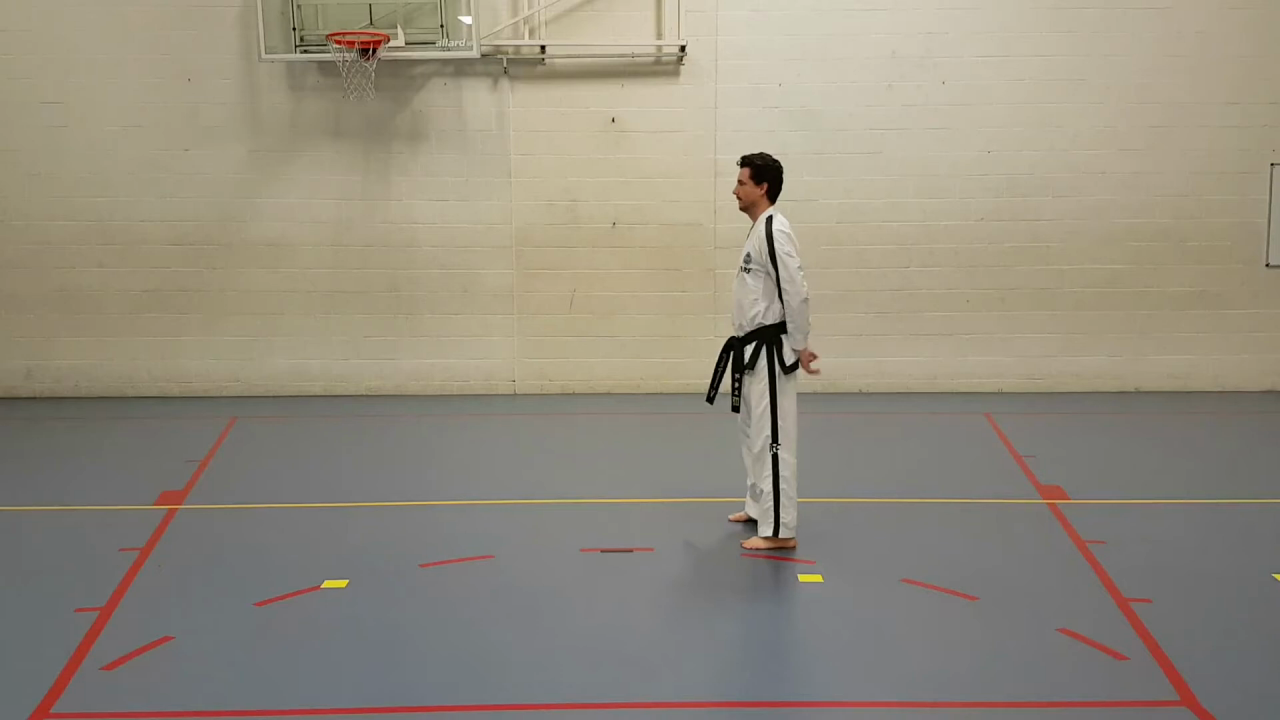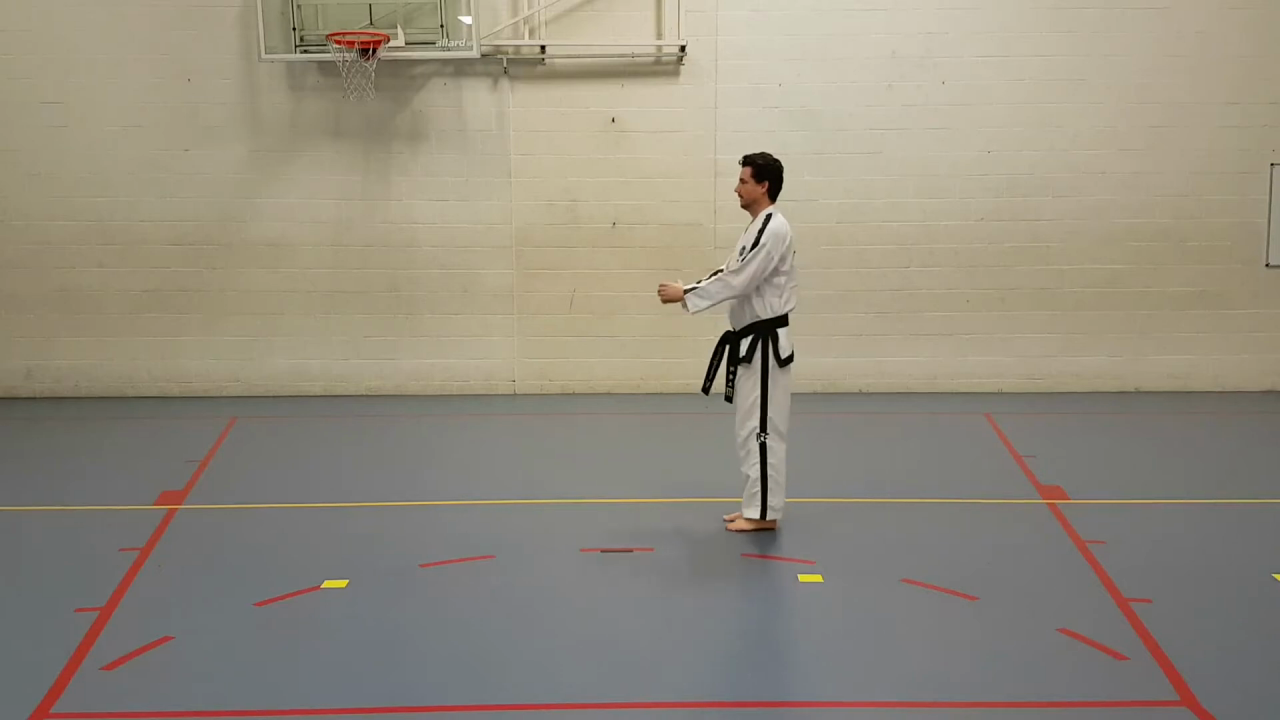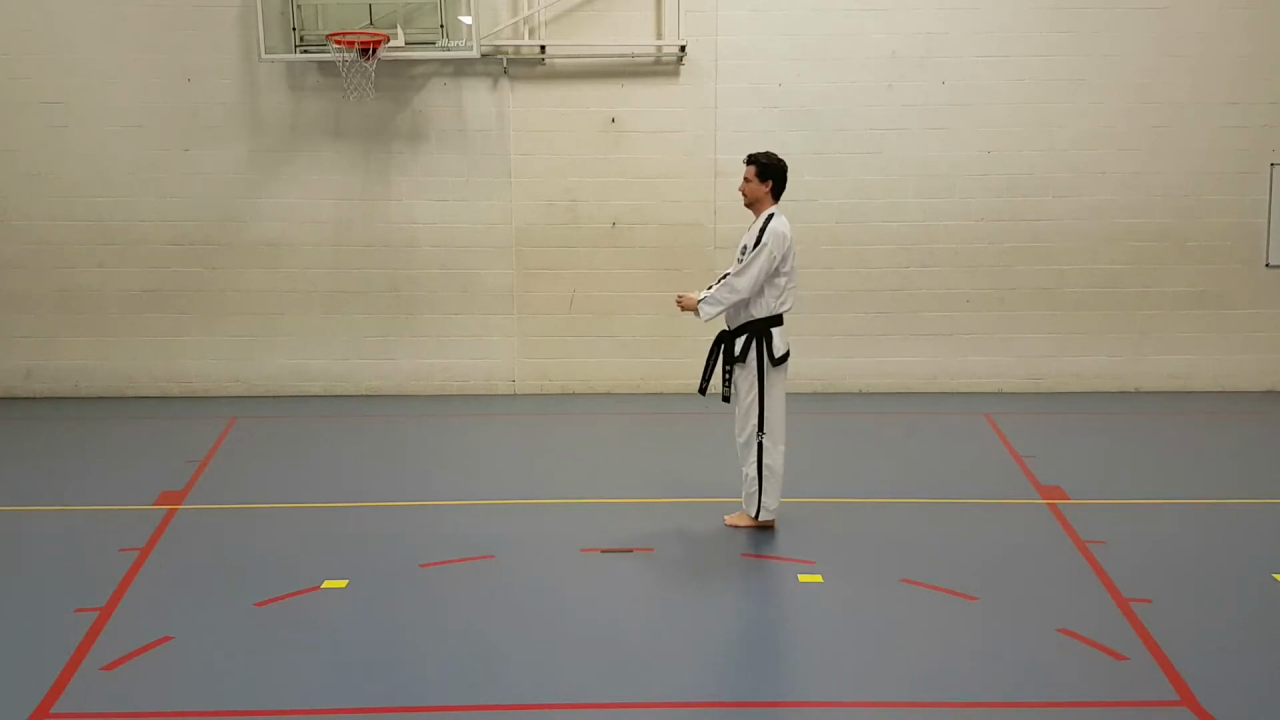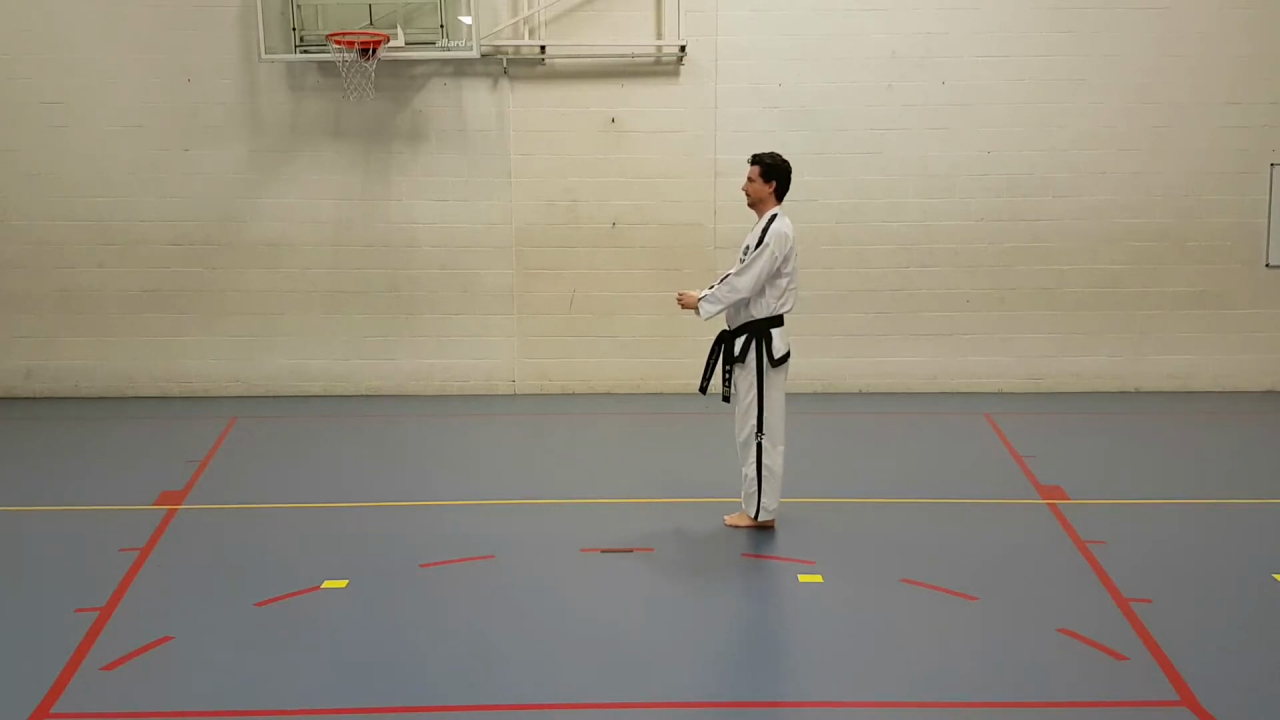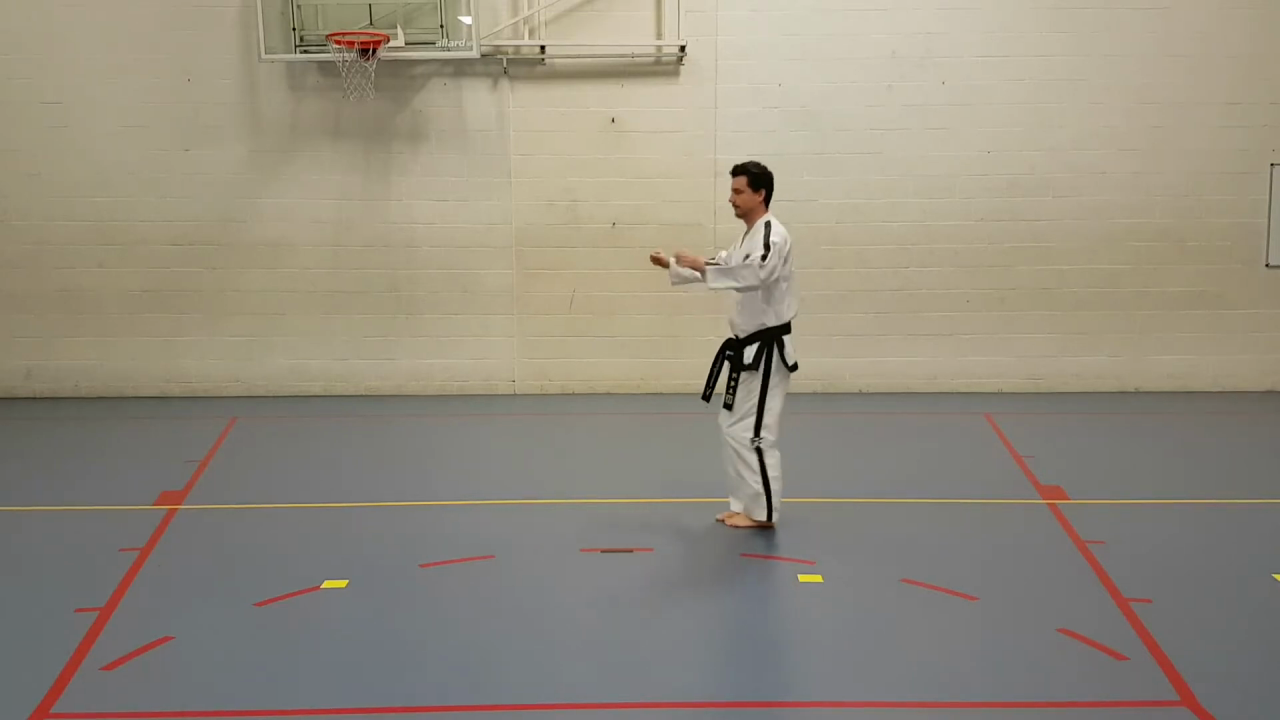
dt=0.7s
person 1, frame 1
left shoulder: (773, 231)
right shoulder: (761, 229)
left elbow: (794, 294)
left wrist: (799, 346)
right wrist: (794, 345)
left hip: (769, 351)
right hip: (755, 349)
left knee: (772, 439)
right knee: (753, 433)
left ankle: (779, 530)
right ankle: (760, 505)
person 1, frame 2
left shoulder: (773, 229)
right shoulder: (759, 227)
left elbow: (738, 282)
right elbow: (730, 272)
left wrist: (686, 296)
right wrist: (686, 289)
left hip: (765, 343)
right hip: (752, 341)
left knee: (761, 427)
right knee: (750, 426)
left ankle: (763, 511)
right ankle: (757, 504)
person 1, frame 3
left shoulder: (773, 230)
right shoulder: (762, 226)
left elbow: (744, 285)
right elbow: (735, 277)
left wrist: (700, 304)
right wrist: (700, 298)
left hip: (760, 342)
right hip: (751, 339)
left knee: (760, 428)
right knee: (752, 427)
left ankle: (762, 511)
right ankle: (756, 506)
person 1, frame 4
left shoulder: (776, 231)
right shoulder: (766, 227)
left elbow: (745, 285)
right elbow: (738, 277)
left wrist: (700, 303)
right wrist: (702, 296)
left hip: (760, 342)
right hip: (752, 340)
left knee: (760, 428)
right knee: (752, 427)
left ankle: (761, 511)
right ankle: (756, 506)
person 1, frame 5
left shoulder: (772, 235)
right shoulder: (748, 237)
left elbow: (758, 271)
right elbow: (721, 267)
left wrist: (704, 266)
right wrist: (672, 266)
left hip: (766, 350)
right hip: (751, 349)
left knee: (752, 432)
right knee: (735, 427)
left ankle: (763, 511)
right ankle: (746, 504)
